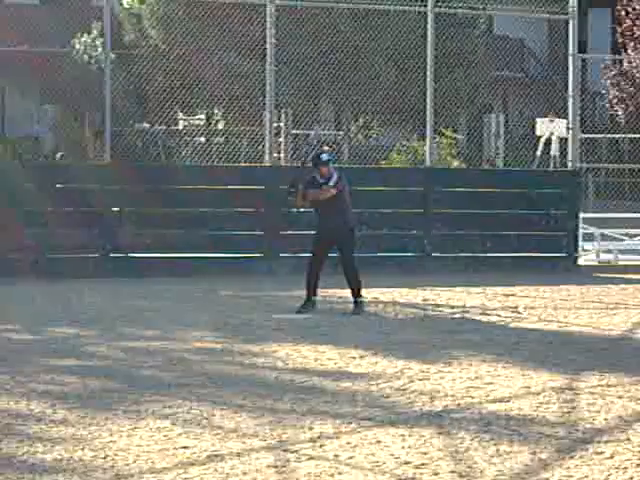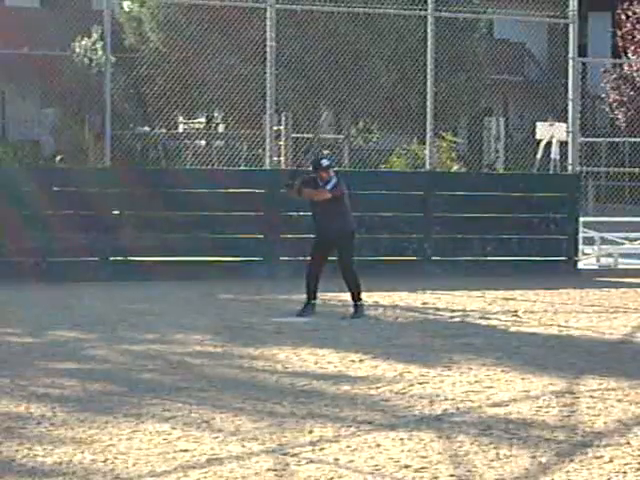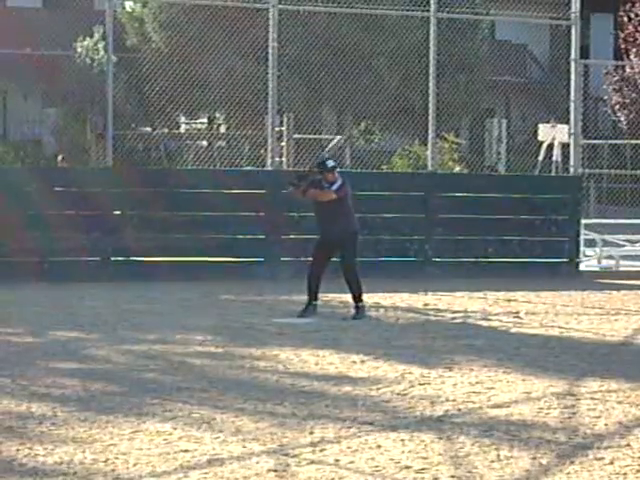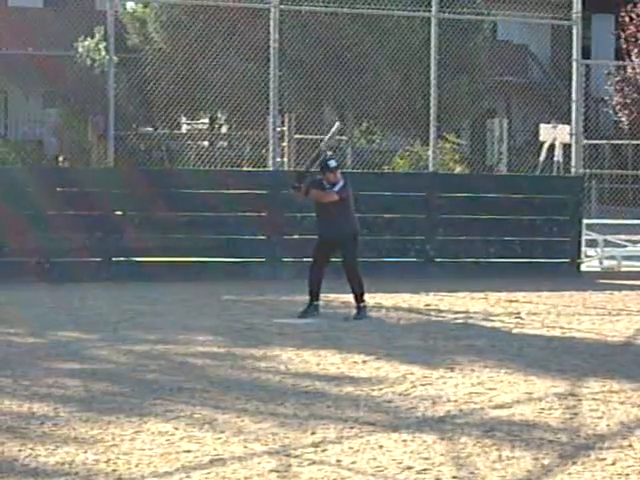
dt=0.4s
person 1, frame 1
left shoulder: (338, 177)
right shoulder: (311, 181)
left elbow: (324, 194)
right elbow: (301, 202)
left wrist: (305, 192)
right wrist: (298, 191)
left hip: (345, 228)
right hip: (324, 229)
left knee: (348, 264)
right knee: (314, 264)
left ankle: (358, 300)
right ankle: (310, 300)
person 1, frame 2
left shoulder: (336, 182)
right shoulder: (311, 181)
left elbow: (318, 196)
right elbow: (294, 189)
left wrist: (299, 190)
right wrist: (294, 184)
left hip: (344, 232)
right hip: (323, 233)
left knee: (347, 267)
right knee: (313, 267)
left ankle: (358, 304)
right ankle: (310, 303)
person 1, frame 3
left shoulder: (341, 183)
right shoulder: (316, 182)
left elbow: (323, 196)
right elbow: (300, 192)
left wrist: (305, 190)
right wrist: (299, 186)
left hip: (347, 234)
right hip: (327, 234)
left knee: (348, 268)
right knee: (315, 268)
left ankle: (359, 305)
right ankle: (312, 304)
person 1, frame 4
left shoulder: (343, 184)
right shoulder: (316, 182)
left elbow: (325, 197)
right elbow: (301, 193)
left wrist: (306, 190)
right wrist: (299, 186)
left hip: (348, 234)
right hip: (326, 235)
left knee: (350, 268)
right knee: (316, 267)
left ankle: (361, 305)
right ankle: (313, 304)
